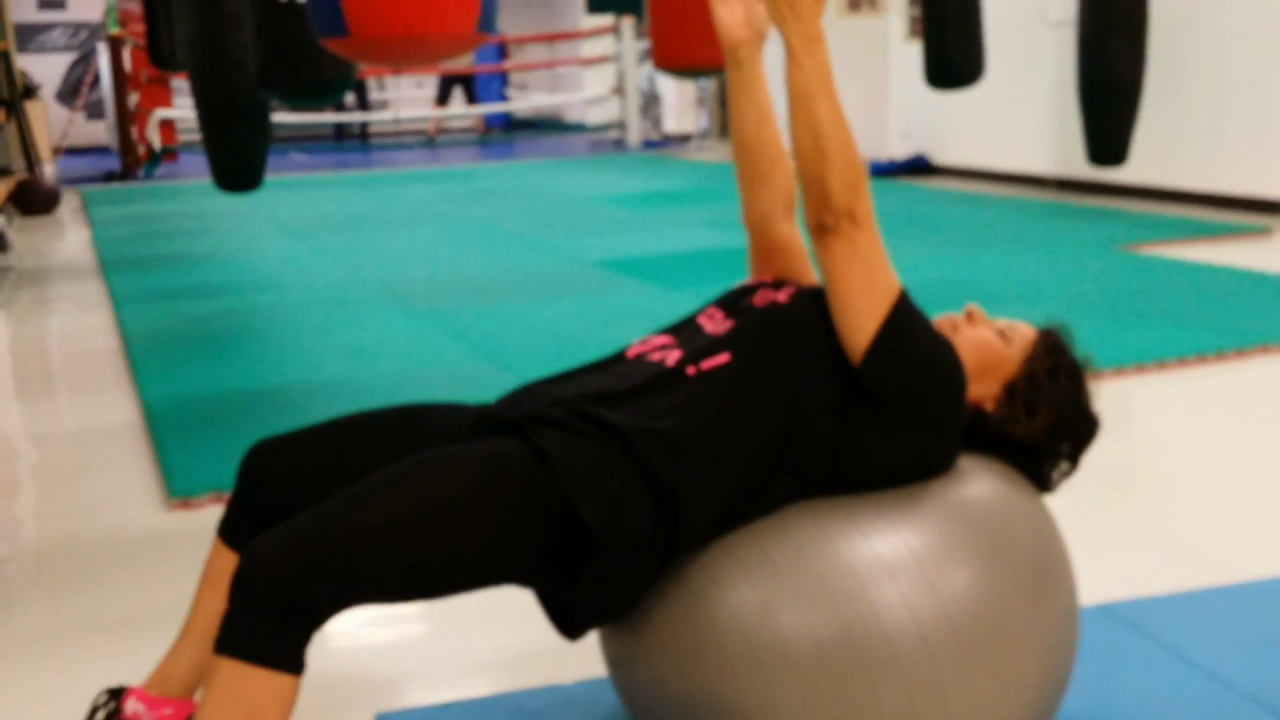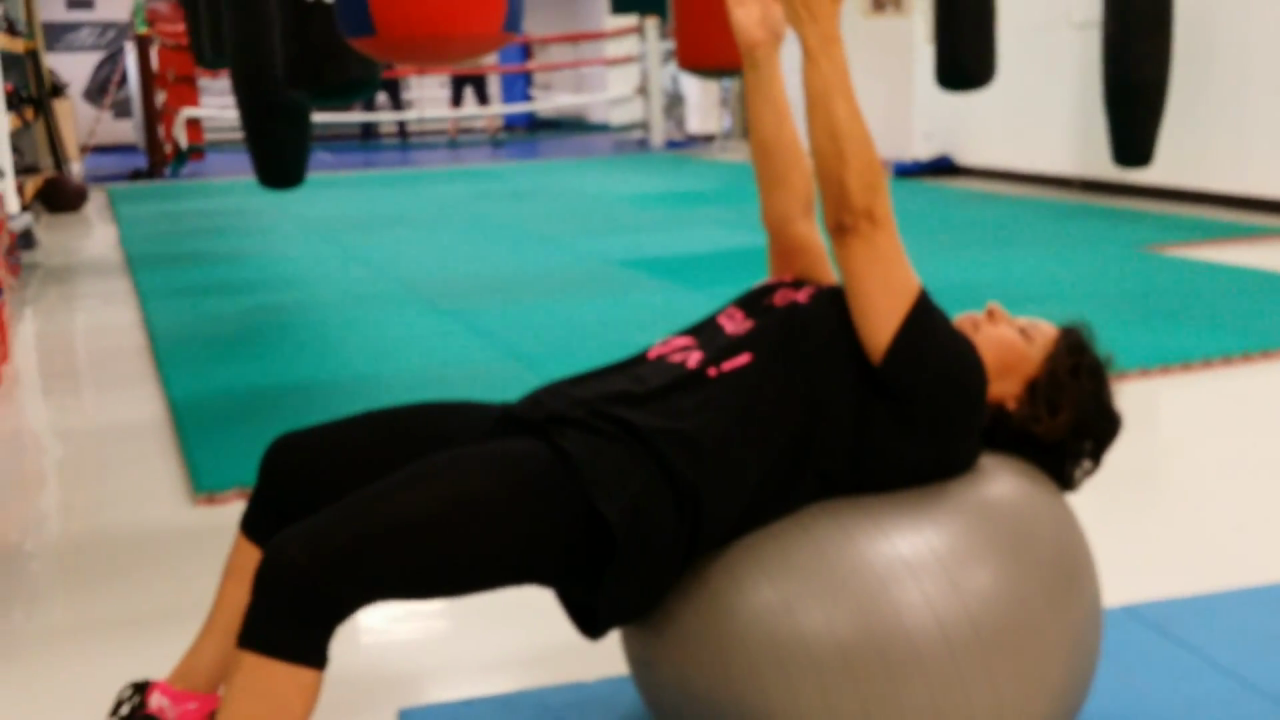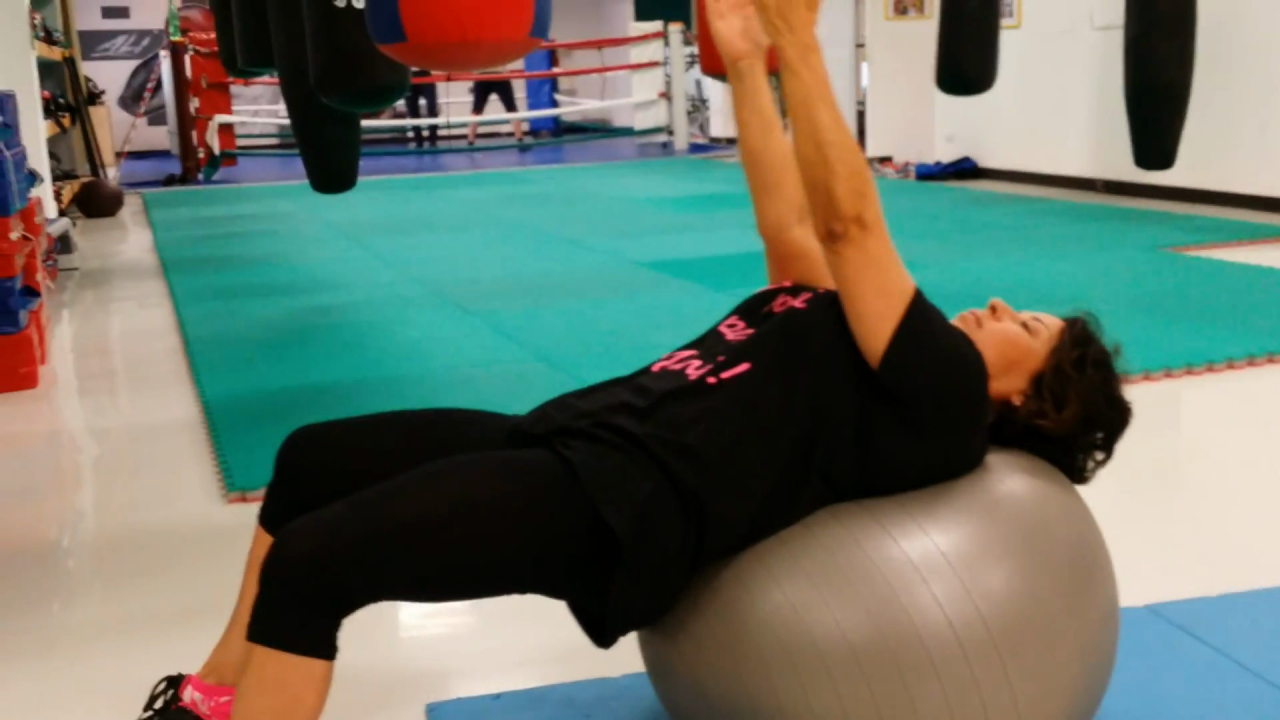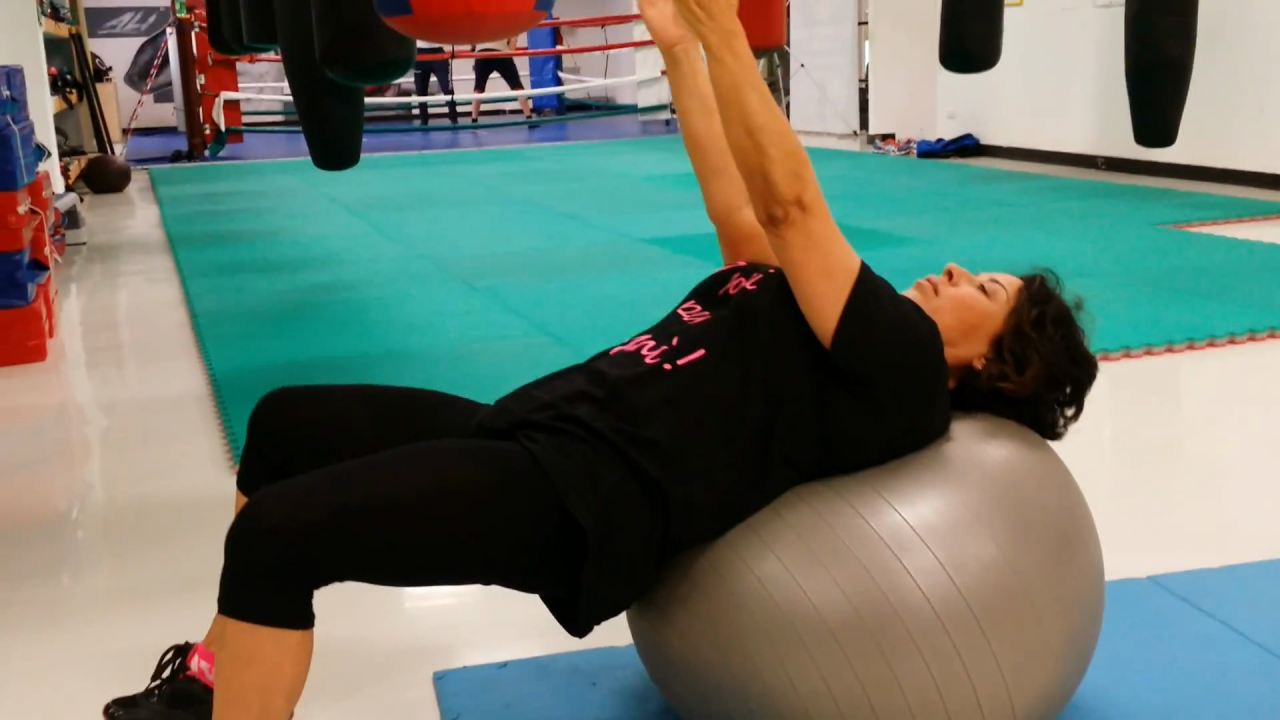
dt=0.5s
person 1, frame 1
left shoulder: (921, 398)
right shoulder: (842, 345)
left elbow: (839, 219)
right elbow: (772, 217)
left hip: (595, 490)
right hip: (547, 432)
left knee: (285, 573)
right knee: (274, 472)
person 1, frame 2
left shoulder: (940, 396)
right shoulder: (860, 343)
left elbow: (860, 221)
right elbow: (791, 217)
left hip: (613, 491)
right hip: (568, 429)
left knee: (306, 569)
right knee: (296, 467)
person 1, frame 3
left shoulder: (942, 398)
right shoulder: (866, 350)
left elbow: (849, 225)
right elbow: (789, 223)
left hip: (620, 507)
right hip: (577, 445)
left knee: (311, 562)
right knee: (309, 461)
person 1, frame 4
left shoulder: (903, 366)
right shoulder: (833, 325)
left elbow: (790, 208)
right elbow: (739, 204)
left hip: (585, 498)
right hip: (544, 432)
left knee: (275, 534)
right knee: (286, 424)
